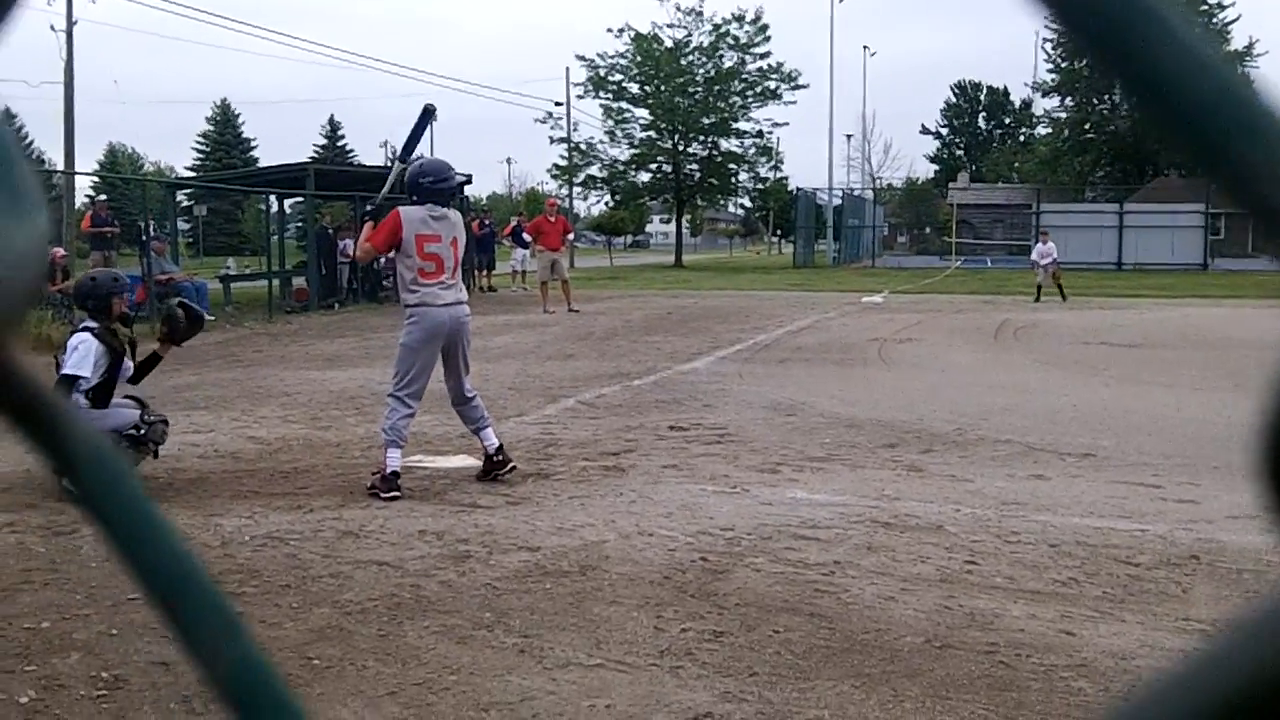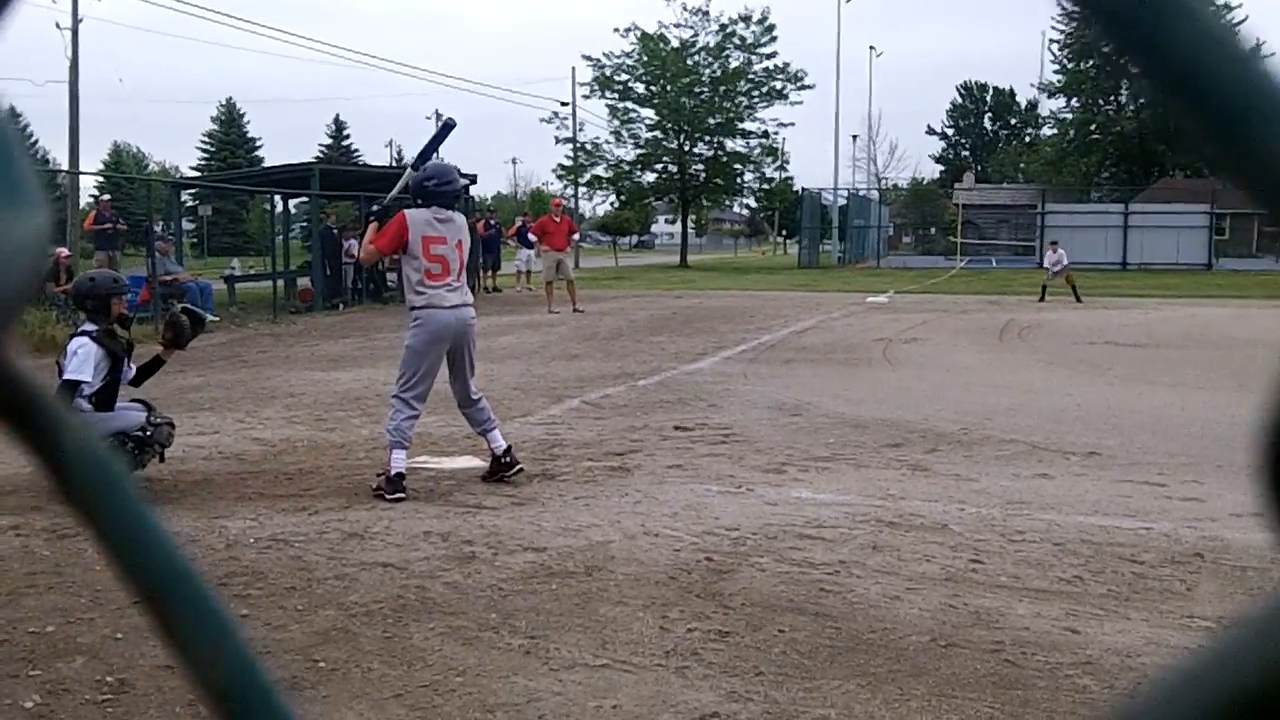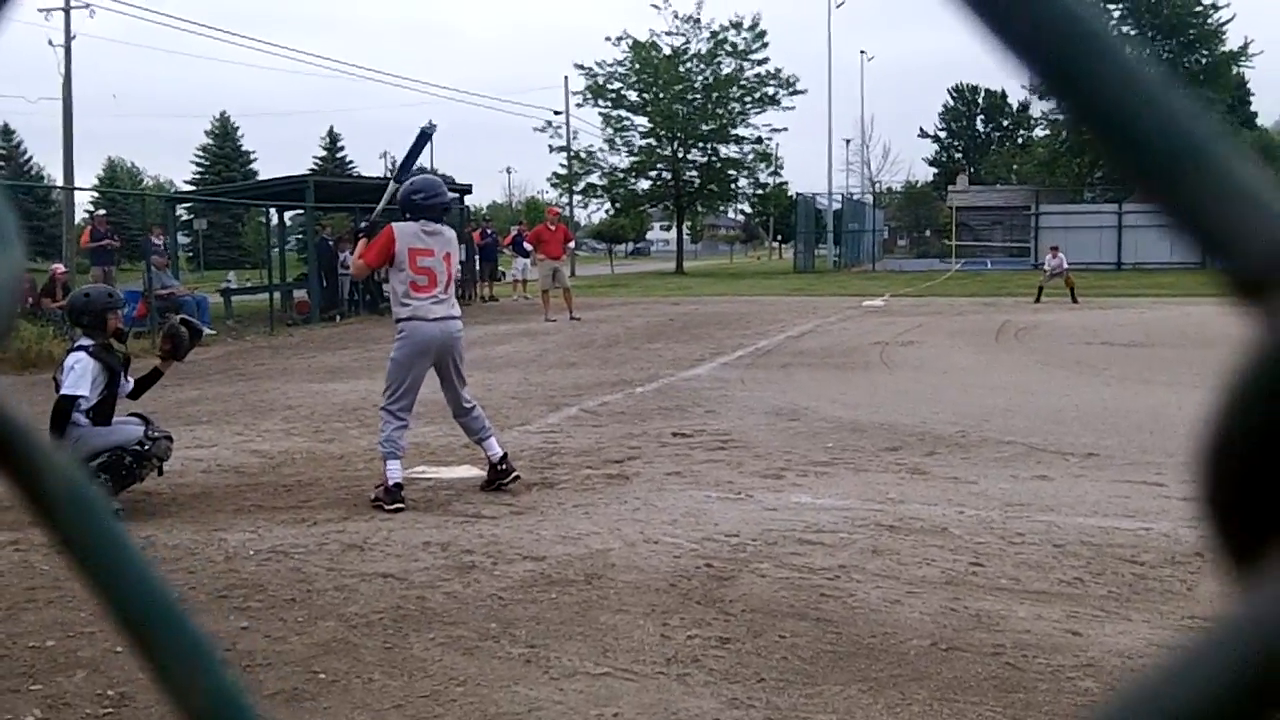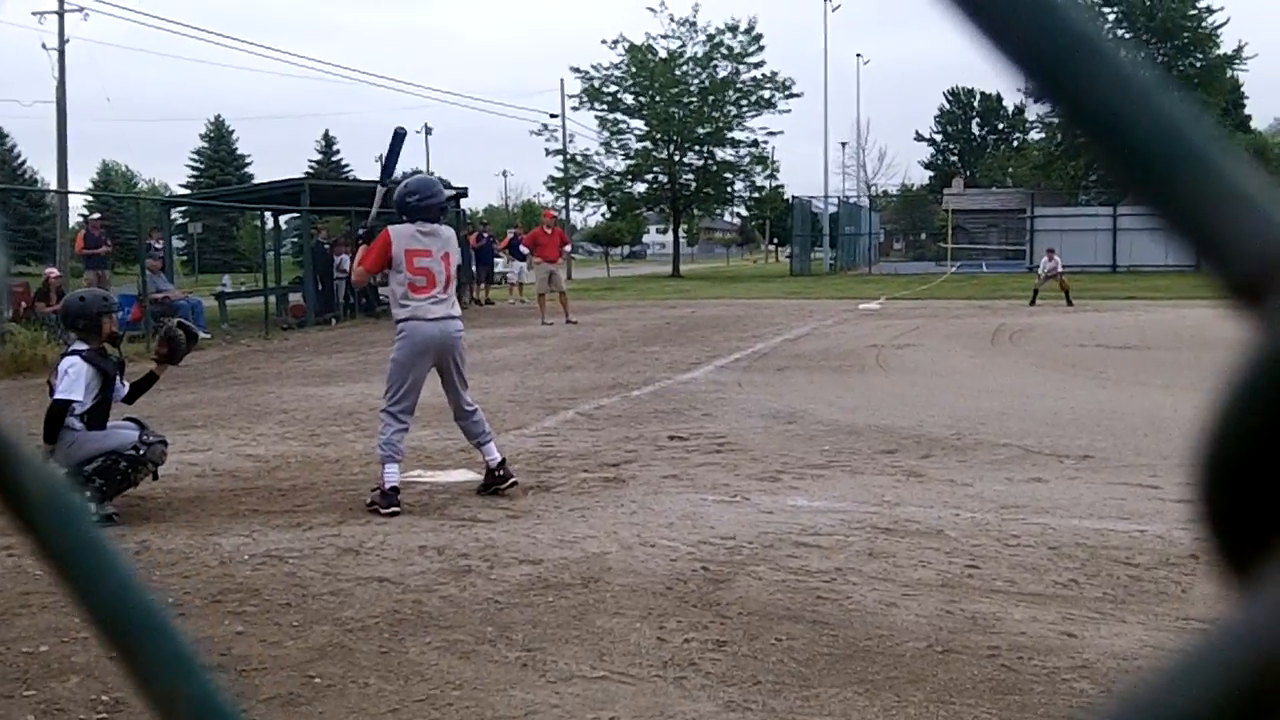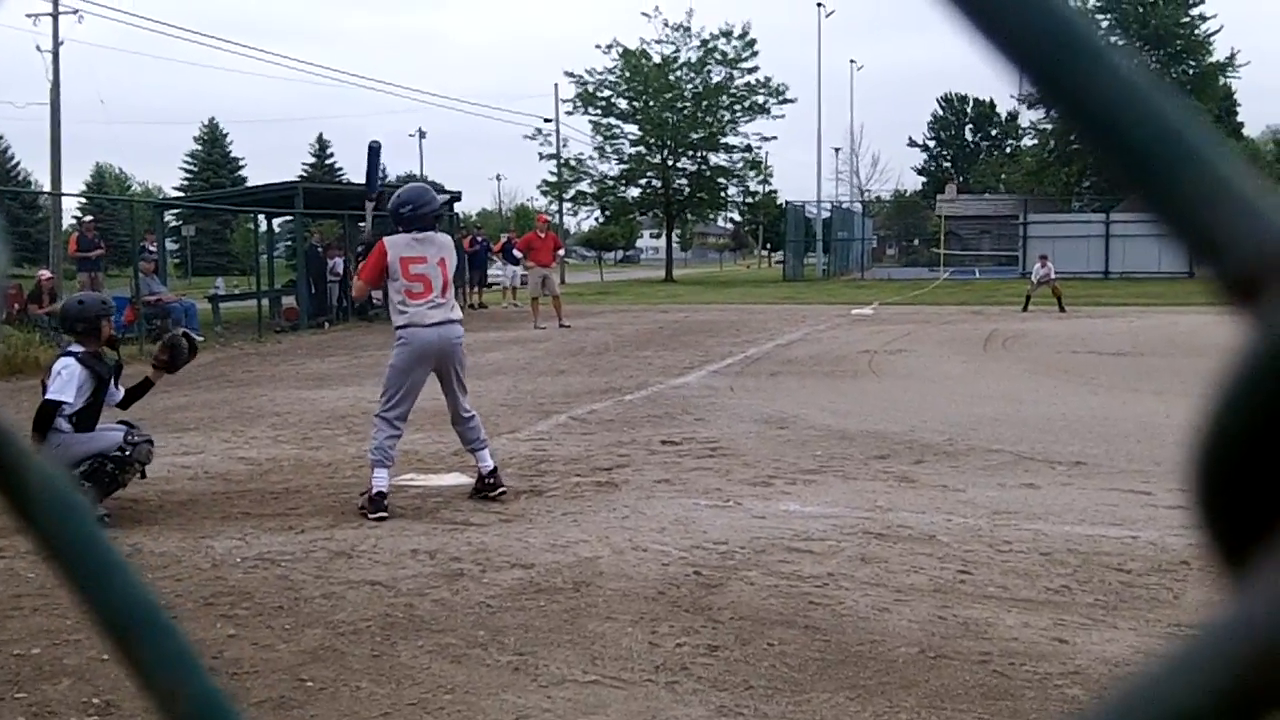
dt=0.3s
person 1, frame 1
left shoulder: (402, 217)
right shoulder: (456, 219)
left elbow: (363, 255)
left wrist: (369, 220)
left hip: (424, 316)
right hip: (458, 312)
left knee: (403, 395)
right knee: (462, 389)
left ankle: (390, 474)
right ankle: (496, 455)
person 1, frame 2
left shoulder: (407, 220)
right shoulder: (461, 222)
left elbow: (367, 256)
left wrist: (375, 221)
left hip: (429, 318)
right hip: (465, 315)
left knee: (407, 397)
right knee: (467, 392)
left ankle: (394, 476)
right ankle: (503, 456)
person 1, frame 3
left shoulder: (396, 232)
right shoulder: (450, 236)
left elbow: (358, 271)
left wrist: (363, 237)
left hip: (415, 330)
right hip: (451, 328)
left knee: (395, 409)
right knee: (461, 401)
left ankle: (392, 486)
right ankle: (500, 463)
person 1, frame 4
left shoulder: (392, 235)
right shoulder: (449, 235)
left elbow: (358, 278)
left wrist: (364, 243)
left hip: (414, 331)
right hip: (451, 328)
left knee: (396, 412)
right knee: (462, 403)
left ankle: (389, 489)
right ankle: (497, 468)
person 1, frame 5
left shoulder: (388, 246)
right shoulder: (446, 242)
left elbow: (359, 292)
left wrist: (363, 259)
left hip: (413, 337)
right hip: (451, 333)
left knee: (389, 417)
right knee: (461, 408)
left ankle: (378, 494)
right ankle: (489, 475)
person 2, frame 1
left shoulder: (109, 336)
right shoulder: (88, 340)
left elbow: (132, 375)
right elbow: (63, 385)
left wrist: (163, 348)
left hip: (90, 413)
left knee: (135, 406)
right knee: (154, 427)
person 2, frame 2
left shoulder: (109, 338)
right shoulder: (87, 343)
left elbow: (134, 378)
right elbow: (65, 392)
left wrist: (166, 352)
left hip: (94, 417)
left knee: (140, 409)
person 2, frame 3
left shoulder: (105, 352)
right shoulder: (84, 358)
left elbow: (132, 391)
right elbow: (63, 407)
left wrist: (165, 364)
left hip: (90, 431)
right hip: (76, 436)
left knee: (139, 423)
right knee: (158, 442)
person 2, frame 4
left shoulder: (100, 358)
right shoulder: (79, 362)
left elbow: (127, 396)
right elbow: (57, 410)
left wrist: (160, 367)
right wrist: (49, 453)
left hip: (84, 435)
right hip: (70, 442)
left knee: (135, 429)
right knee: (152, 446)
left ankle: (85, 483)
right ankle: (87, 497)
person 2, frame 5
left shoulder: (97, 362)
right shoulder: (73, 364)
left elbow: (122, 401)
right elbow: (46, 411)
left wrist: (156, 374)
left hip: (74, 438)
right hip: (58, 444)
left knee: (126, 433)
right knee: (138, 446)
